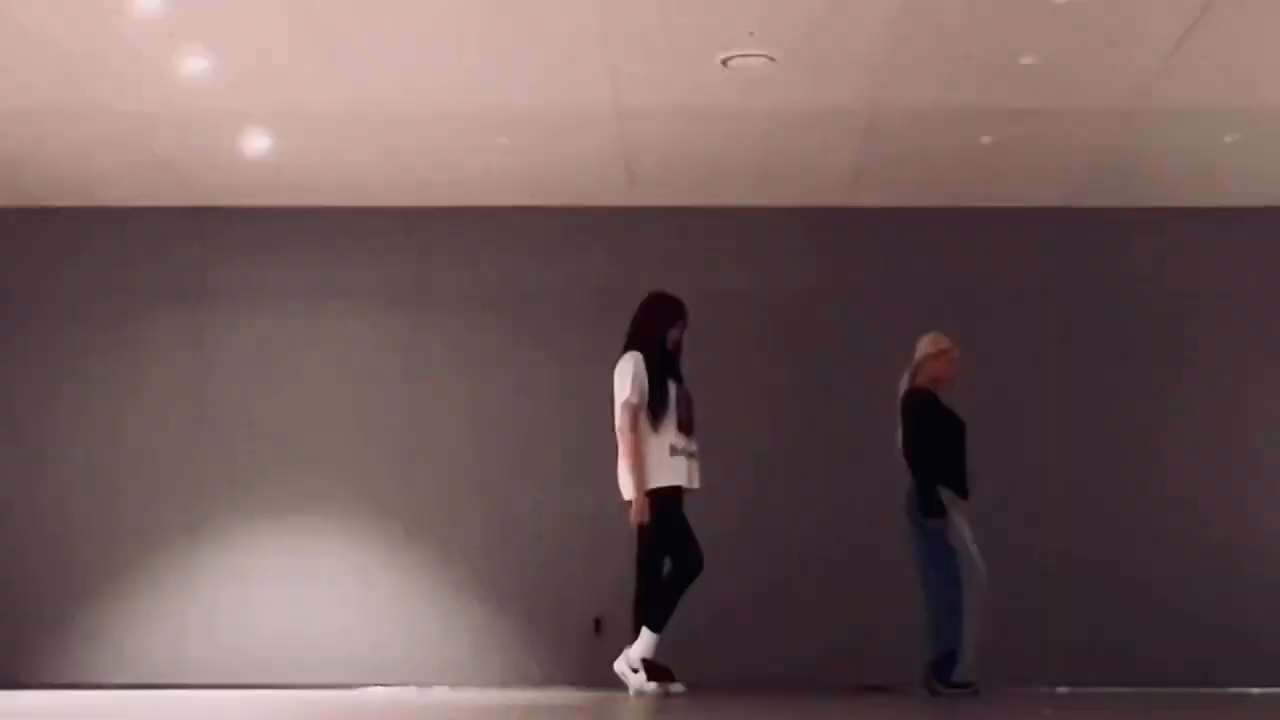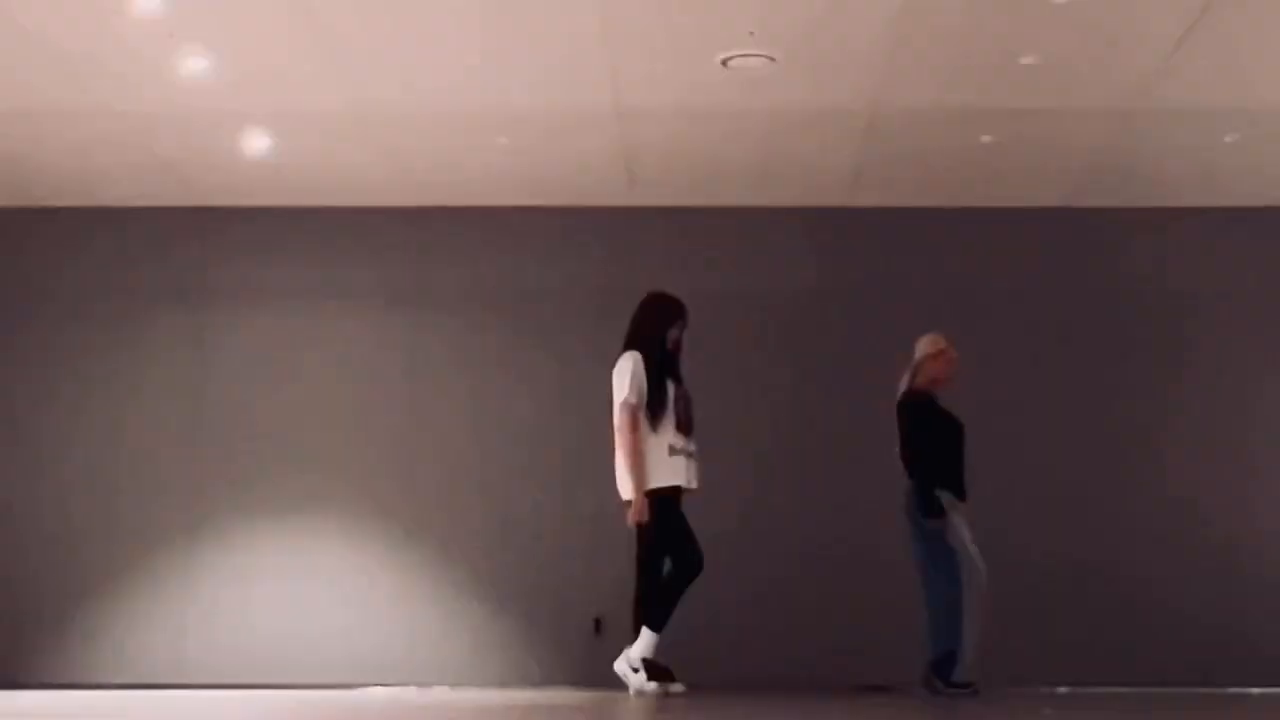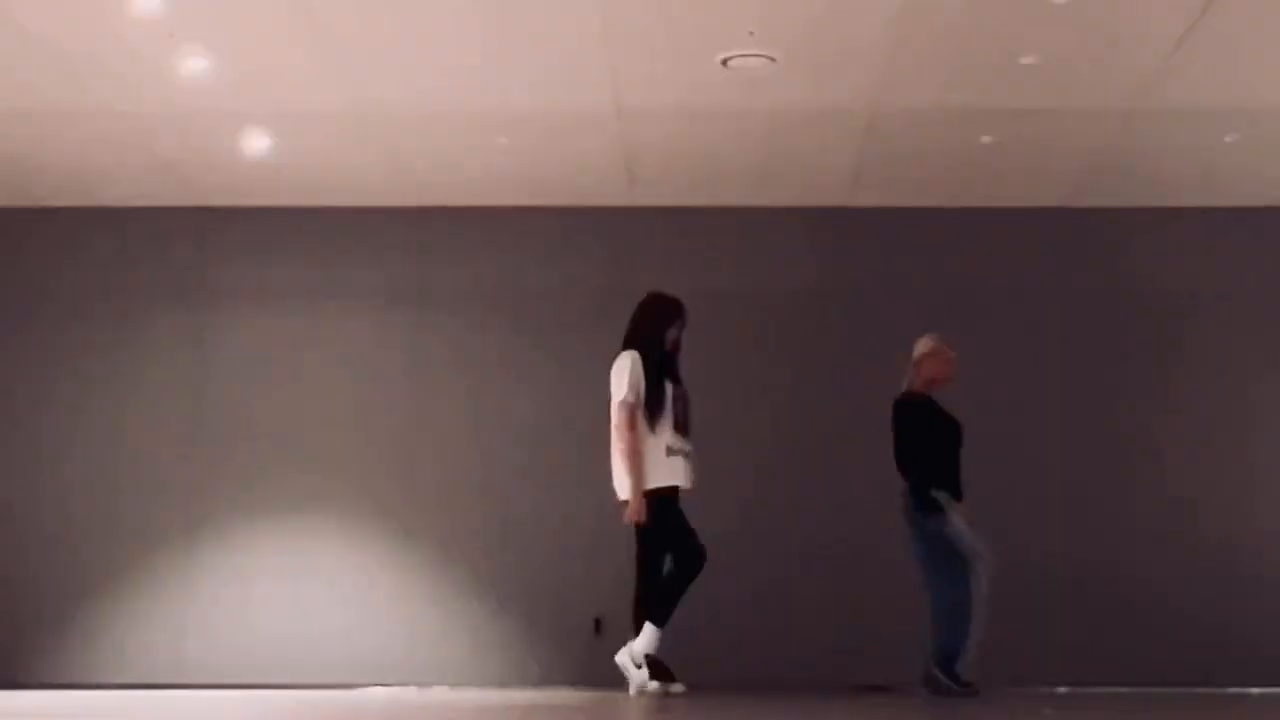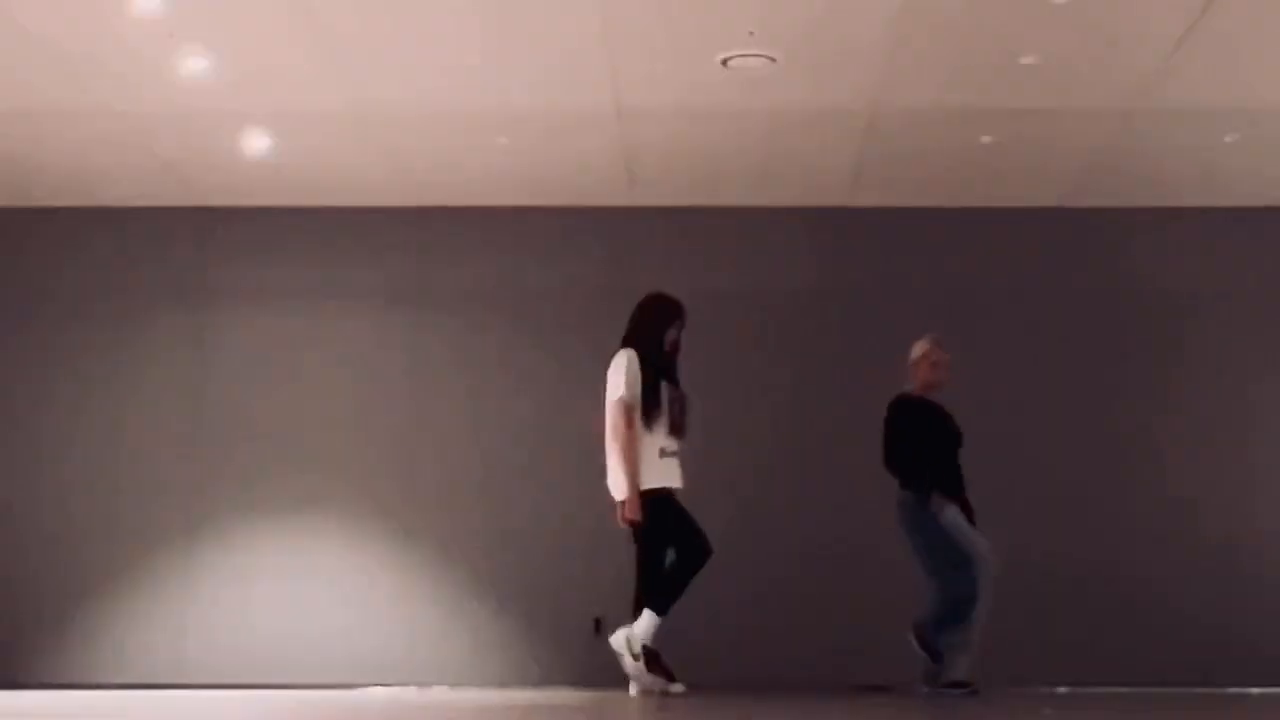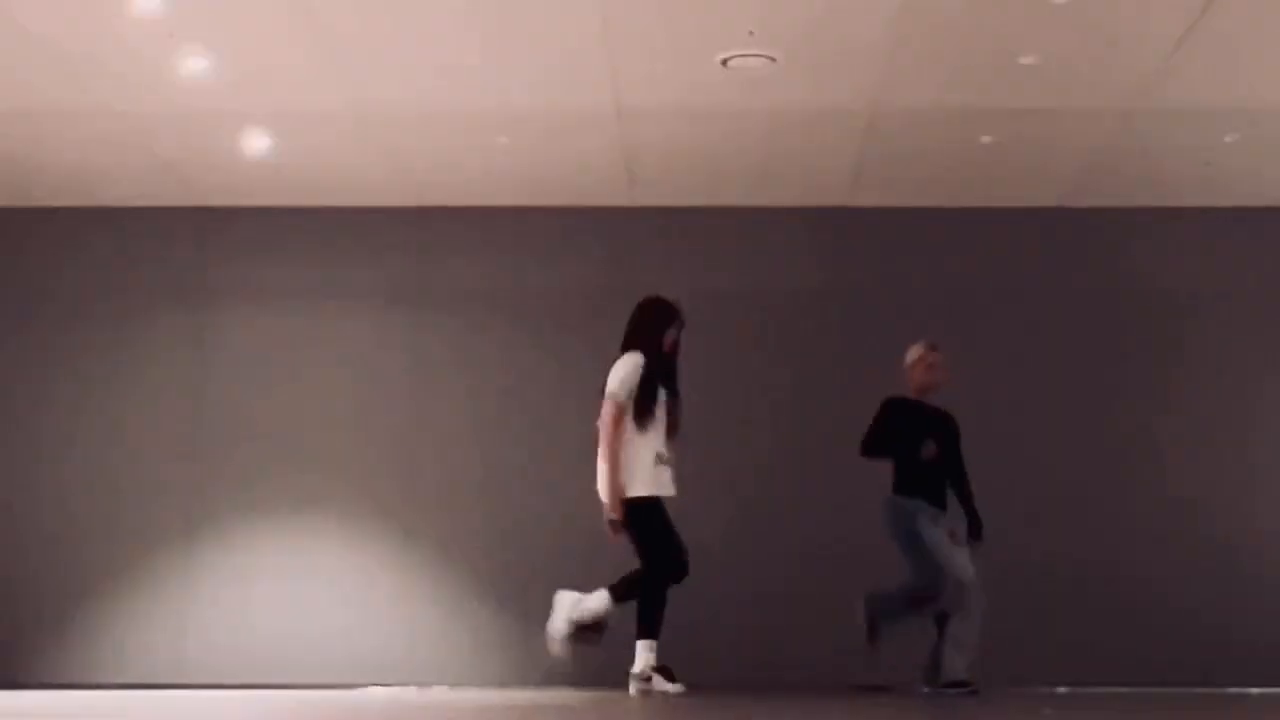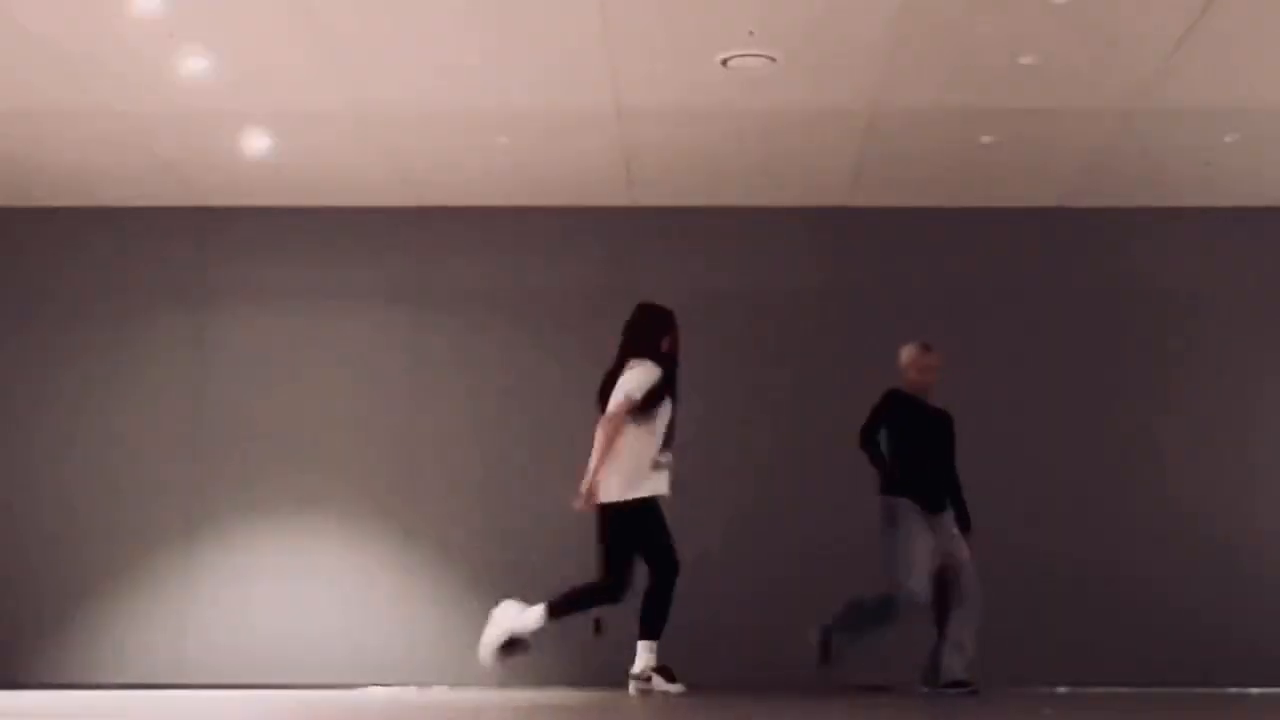
dt=0.1s
person 1, frame 1
left shoulder: (664, 369)
right shoulder: (633, 363)
right elbow: (627, 430)
right wrist: (638, 492)
left hip: (667, 484)
right hip: (650, 485)
left knee: (654, 569)
right knee: (688, 561)
left ankle: (642, 660)
right ankle: (637, 657)
person 1, frame 2
left shoulder: (663, 368)
right shoulder: (632, 363)
right elbow: (626, 429)
left wrist: (649, 491)
right wrist: (637, 492)
left hip: (665, 483)
right hip: (649, 486)
left knee: (654, 569)
right knee: (688, 561)
left ankle: (642, 660)
right ankle: (637, 656)
person 1, frame 3
left shoulder: (660, 369)
right shoulder: (630, 362)
right elbow: (624, 429)
left wrist: (642, 492)
right wrist: (636, 492)
left hip: (662, 484)
right hip: (647, 485)
left knee: (654, 569)
right knee: (689, 557)
left ankle: (645, 658)
right ankle: (640, 651)
person 1, frame 4
left shoulder: (658, 368)
right shoulder: (628, 360)
right elbow: (621, 428)
left wrist: (636, 491)
right wrist: (630, 491)
left hip: (656, 484)
right hip: (642, 485)
left knee: (653, 569)
right knee: (695, 550)
left ankle: (643, 656)
right ankle: (636, 637)
person 1, frame 5
left shoulder: (653, 371)
right shoulder: (633, 362)
right elbow: (609, 424)
right wrist: (612, 488)
left hip: (645, 489)
right hip: (631, 489)
left knee: (660, 571)
right knee: (670, 566)
left ankle: (644, 667)
right ankle: (581, 608)
person 1, frame 6
left shoulder: (648, 376)
right shoulder: (646, 371)
right elbow: (611, 424)
right wrist: (591, 481)
left hip: (639, 492)
right hip: (625, 491)
left knee: (666, 568)
right knee: (612, 584)
left ankle: (645, 667)
right ankle: (517, 620)
person 2, frame 1
left shoulder: (930, 402)
right shoulder: (917, 399)
right elbow: (913, 452)
right wrist: (930, 498)
left hip: (944, 499)
right hip: (935, 499)
left knee: (949, 584)
right knee: (952, 582)
left ankle: (943, 671)
right ankle: (942, 672)
person 2, frame 2
left shoulder: (928, 403)
right shoulder: (914, 401)
right elbow: (910, 454)
right wrist: (928, 499)
left hip: (943, 501)
right hip: (933, 501)
left knee: (950, 584)
right knee: (954, 582)
left ankle: (945, 671)
right ankle: (943, 671)
person 2, frame 3
left shoulder: (935, 409)
right shoulder: (908, 403)
right elbow: (904, 456)
left wrist: (951, 502)
right wrist: (926, 497)
left hip: (943, 502)
right hip: (929, 503)
left knee: (953, 584)
right knee: (960, 578)
left ankle: (942, 669)
right ankle: (943, 666)
person 2, frame 4
left shoulder: (940, 413)
right shoulder: (902, 406)
right elbow: (892, 458)
left wrist: (965, 509)
right wrist: (921, 488)
left hip: (943, 505)
right hip: (922, 504)
left knee: (958, 582)
right knee: (975, 562)
left ankle: (944, 671)
right ankle: (929, 633)
person 2, frame 5
left shoulder: (945, 420)
right shoulder: (896, 408)
left elbow: (958, 473)
right elbow: (869, 446)
left wrist: (974, 519)
right wrist: (914, 451)
left hip: (934, 511)
right hip: (909, 508)
left knee: (965, 591)
right knee: (957, 580)
left ankle: (944, 671)
right ankle: (880, 609)
person 2, frame 6
left shoulder: (943, 419)
right shoulder: (896, 401)
left elbow: (947, 473)
right elbow: (867, 436)
left wrist: (961, 514)
right wrist: (885, 467)
left hip: (940, 514)
right hip: (903, 509)
left knee: (964, 590)
right knee: (911, 595)
left ankle: (949, 671)
right ankle: (836, 633)
